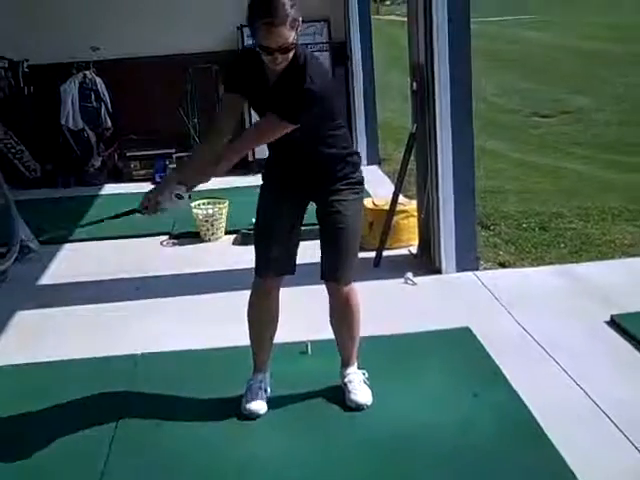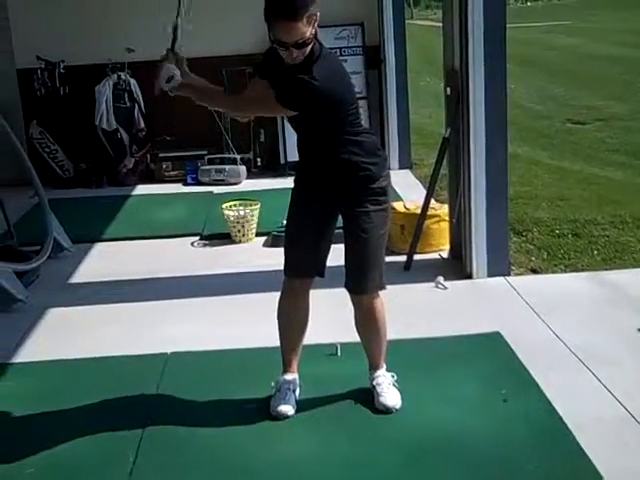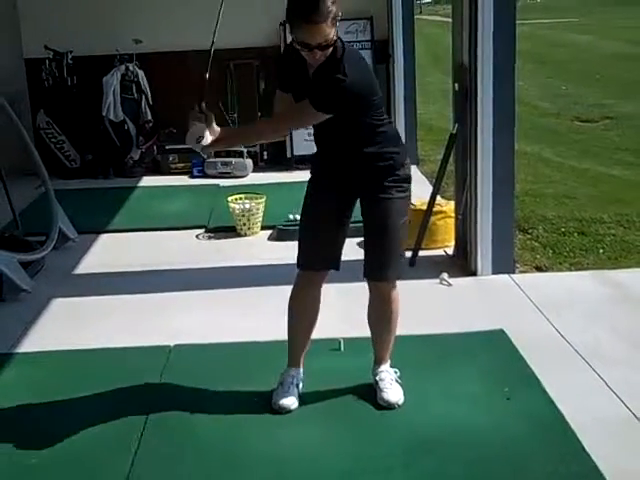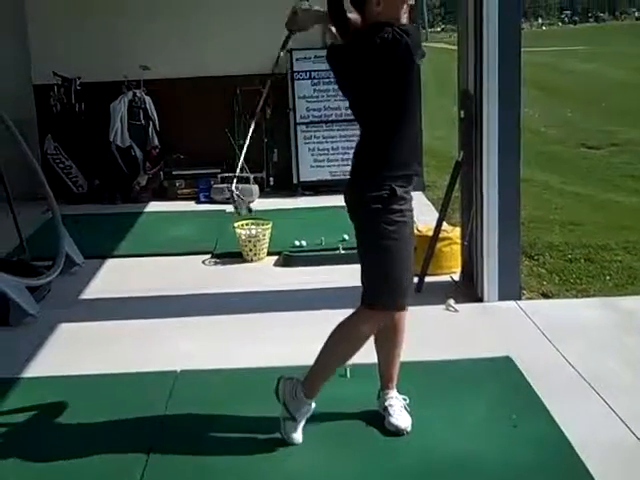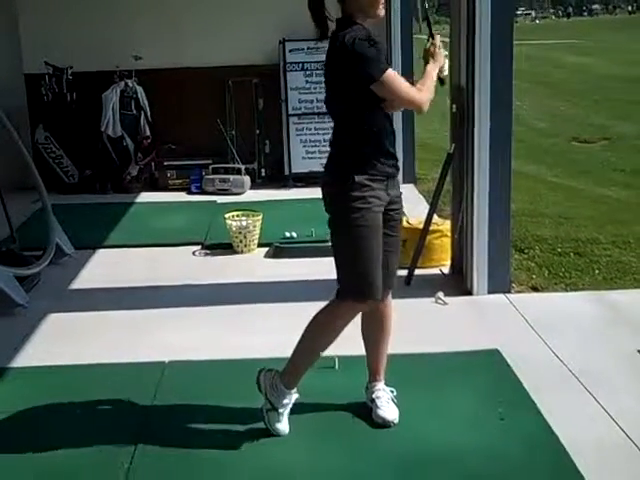
dt=1s
person 1, frame 1
left shoulder: (311, 83)
right shoulder: (244, 66)
left elbow: (243, 145)
right elbow: (221, 136)
left wrist: (183, 185)
right wrist: (171, 179)
left hip: (336, 176)
right hip: (283, 173)
left knee: (340, 283)
right knee: (267, 279)
left ankle: (351, 370)
right ankle: (259, 376)
person 1, frame 2
left shoulder: (318, 82)
right shoulder: (279, 57)
left elbow: (242, 106)
right elbow: (245, 107)
left wrist: (185, 83)
right wrist: (188, 80)
left hip: (362, 181)
right hip: (314, 176)
left knee: (364, 290)
right knee: (295, 281)
left ankle: (379, 373)
right ankle: (289, 376)
person 1, frame 3
left shoulder: (346, 78)
right shoulder: (291, 61)
left elbow: (282, 128)
right elbow: (280, 120)
left wrist: (224, 138)
right wrist: (222, 134)
left hip: (383, 171)
right hip: (331, 169)
left knee: (382, 281)
right knee: (310, 274)
left ankle: (383, 367)
right ankle: (294, 369)
person 1, frame 4
left shoulder: (343, 54)
right shoulder: (401, 43)
left hip: (382, 187)
right hip: (383, 192)
left knee: (396, 300)
right knee: (379, 306)
left ankle: (389, 393)
right ankle: (302, 392)
person 1, frame 5
left shoulder: (358, 40)
right shoulder: (353, 45)
left elbow: (385, 104)
right elbow: (418, 101)
left wrist: (422, 69)
right wrist: (434, 66)
left hip: (384, 179)
right hip: (355, 184)
left knee: (381, 291)
right knee: (356, 296)
left ankle: (377, 385)
right ankle: (283, 383)
